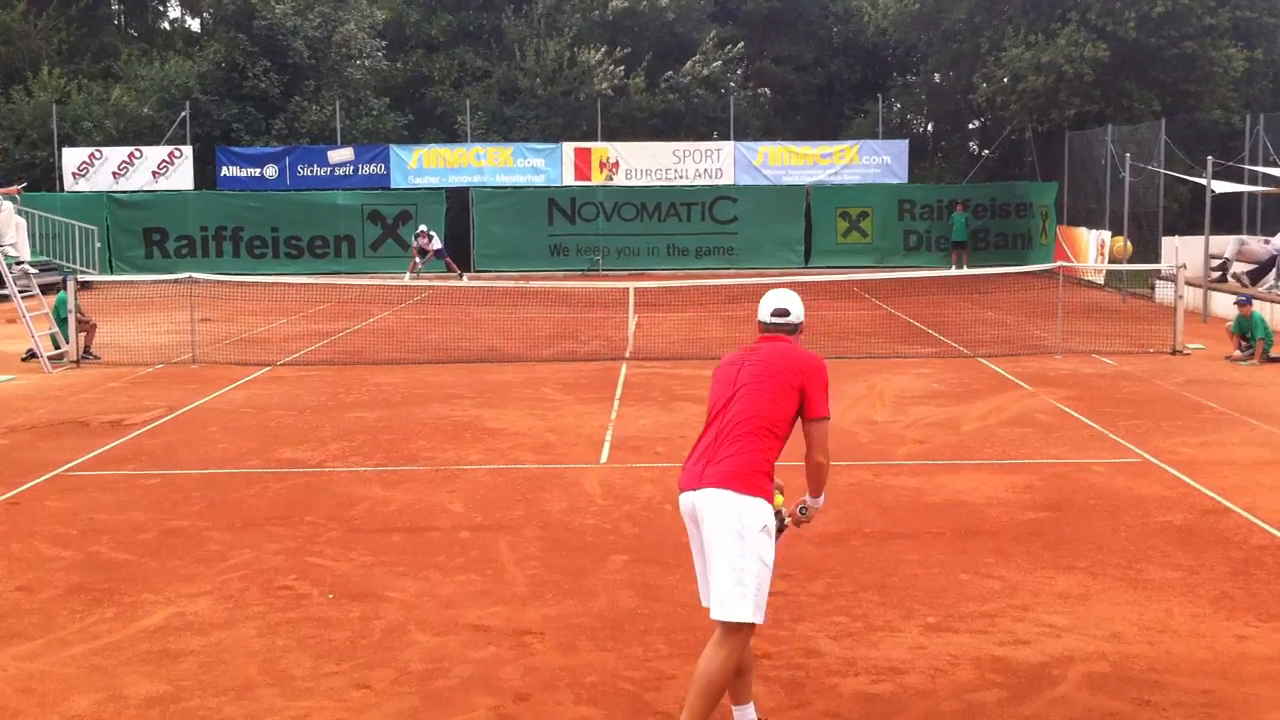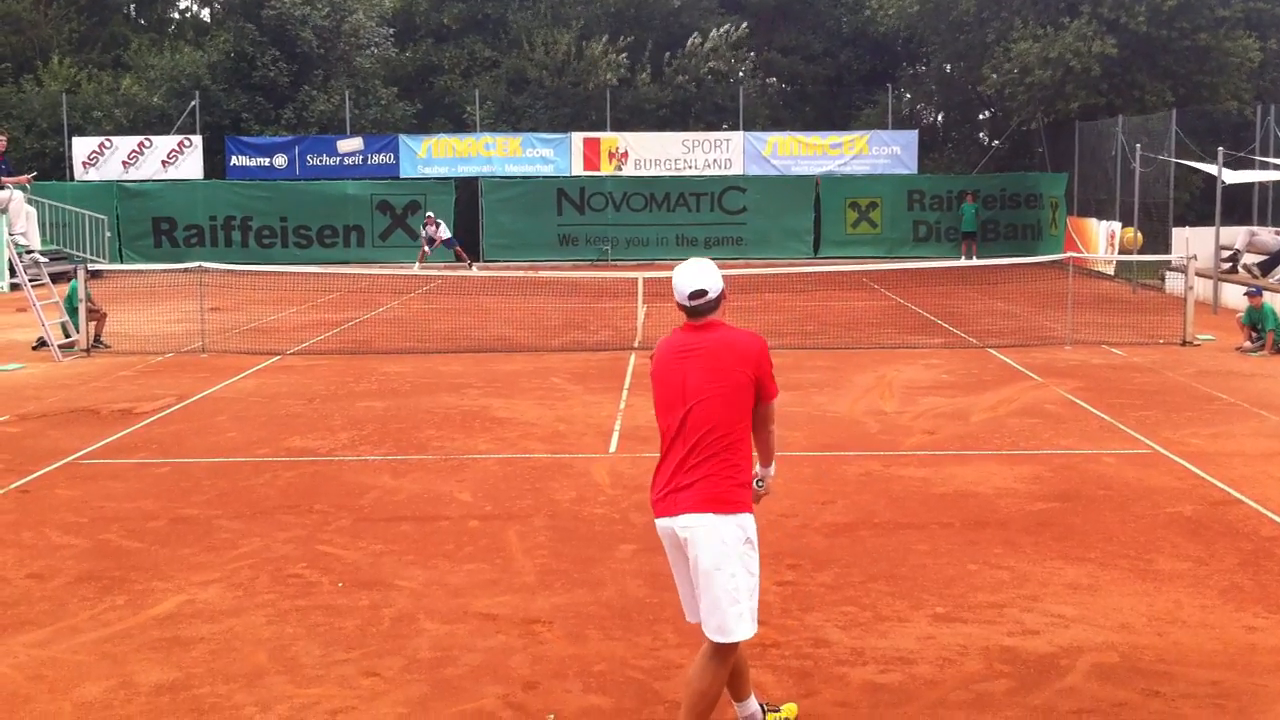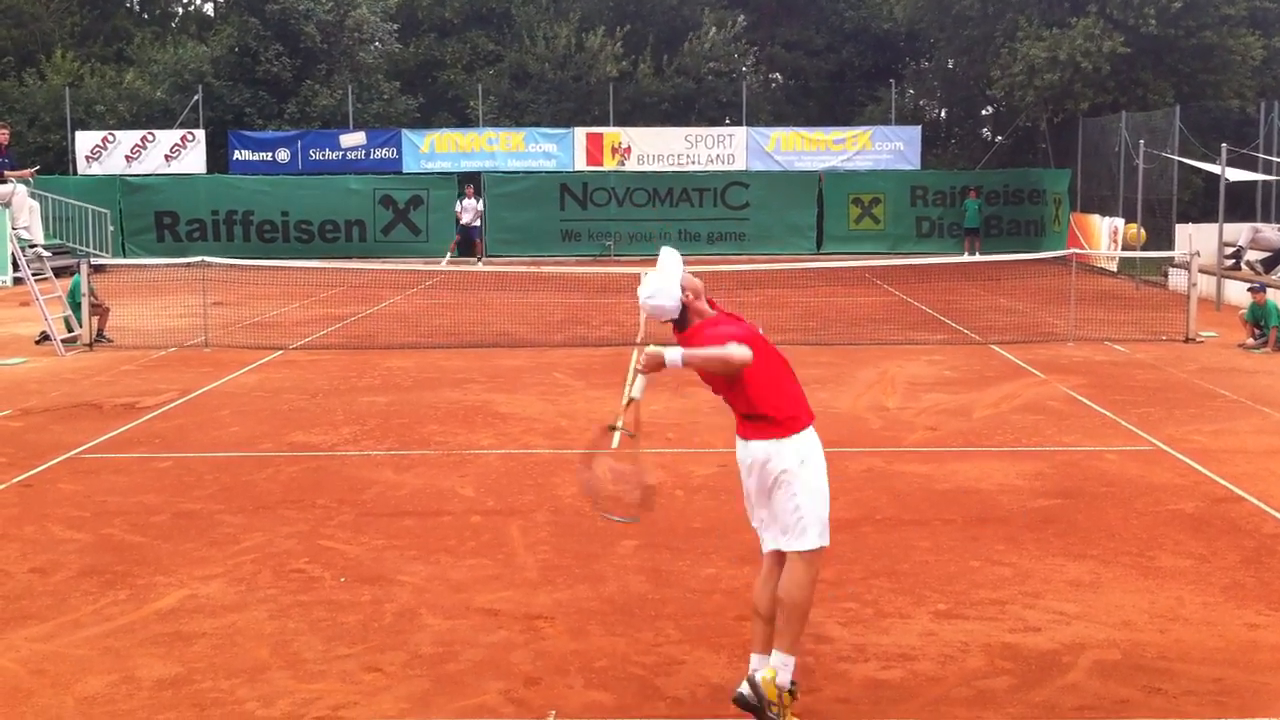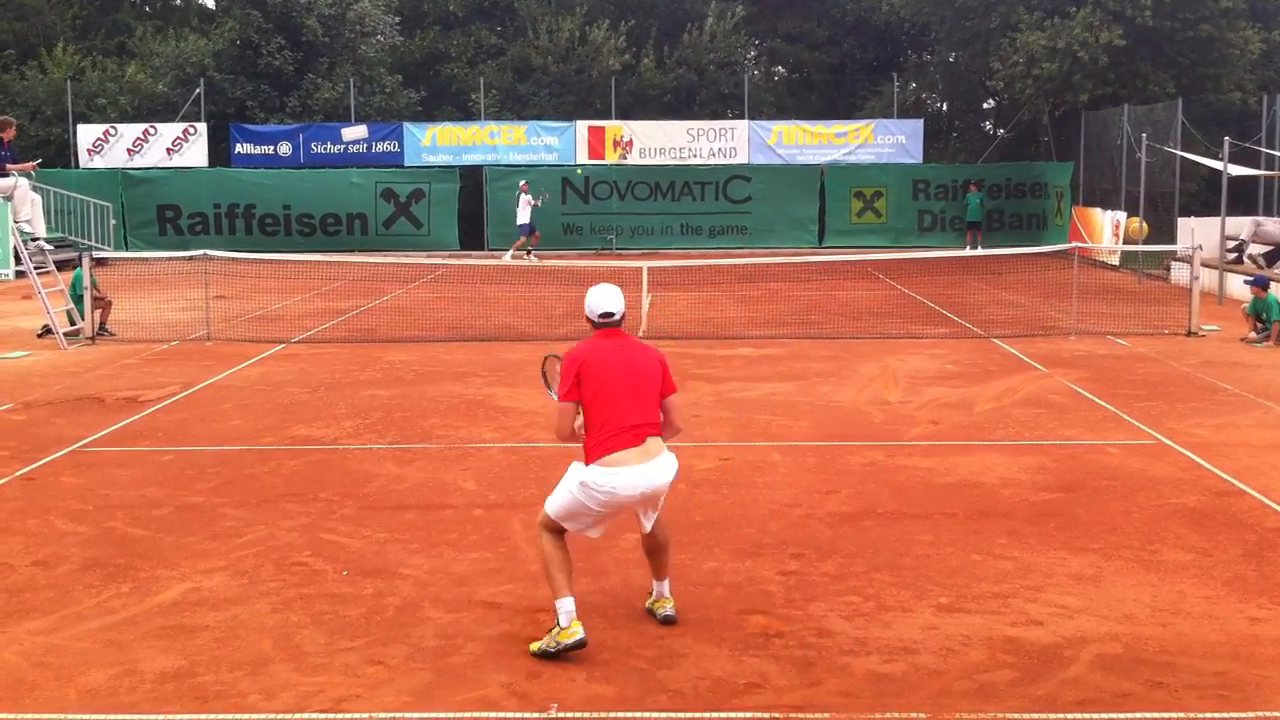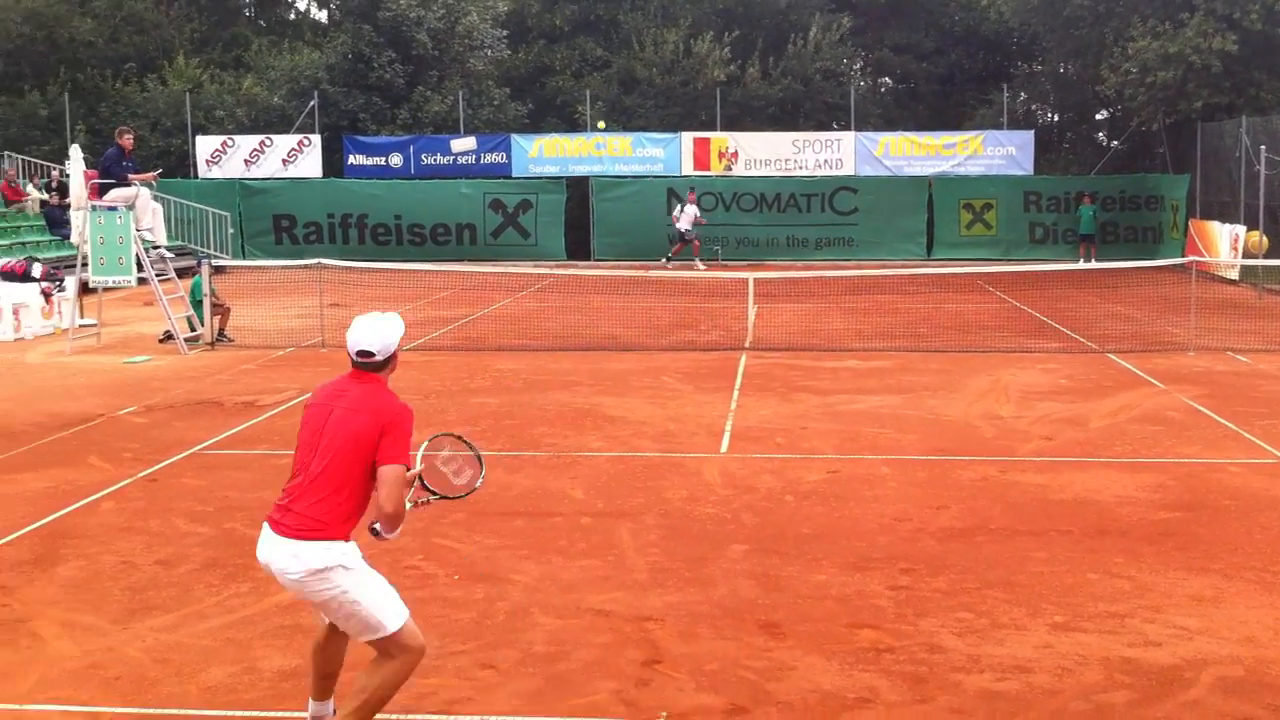
dt=1s
person 1, frame 1
left shoulder: (729, 362)
right shoulder: (808, 364)
right elbow: (817, 455)
right wrist: (813, 502)
left hip: (694, 488)
right hip: (737, 497)
left knee: (735, 619)
right knee: (734, 627)
person 1, frame 2
left shoulder: (662, 352)
right shoulder: (749, 346)
right elbow: (764, 426)
right wrist: (765, 472)
left hip: (669, 509)
right hip: (717, 512)
left knee: (726, 628)
right knee: (724, 638)
person 1, frame 3
left shoulder: (695, 324)
right shoulder: (710, 335)
right elbow: (737, 356)
left hip: (758, 444)
right hip: (787, 446)
left knee: (777, 557)
right knee: (802, 559)
left ankle: (761, 675)
right ankle: (774, 680)
person 1, frame 4
left shoulder: (577, 356)
right shoulder: (653, 355)
left elbow: (563, 431)
right elbow: (674, 424)
left wrist: (578, 434)
left hip: (608, 475)
right hip: (659, 467)
left knee: (548, 528)
right knee: (650, 520)
left ankle: (568, 626)
right ankle: (662, 598)
person 1, frame 5
left shoulder: (323, 395)
right shoulder: (393, 410)
right elbow: (389, 505)
left wrist: (400, 477)
right wrist: (388, 529)
left hip: (278, 540)
right hip: (315, 553)
left knee: (343, 618)
right knee: (407, 649)
